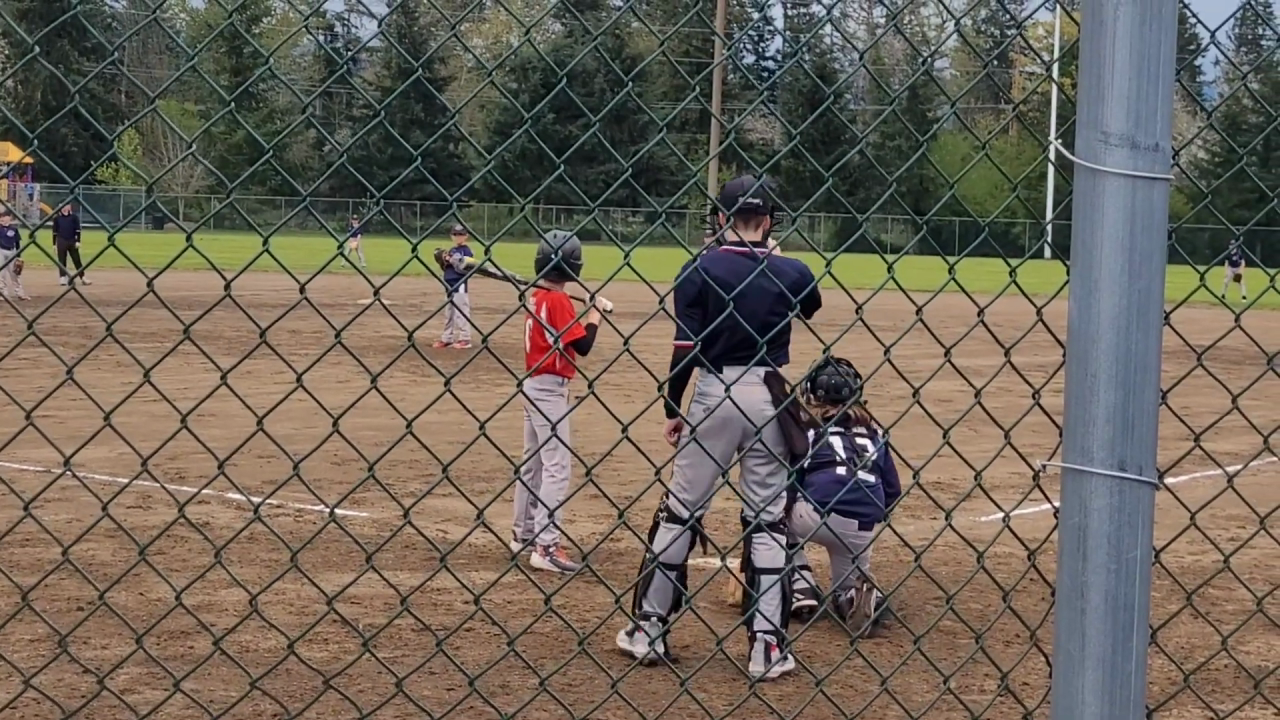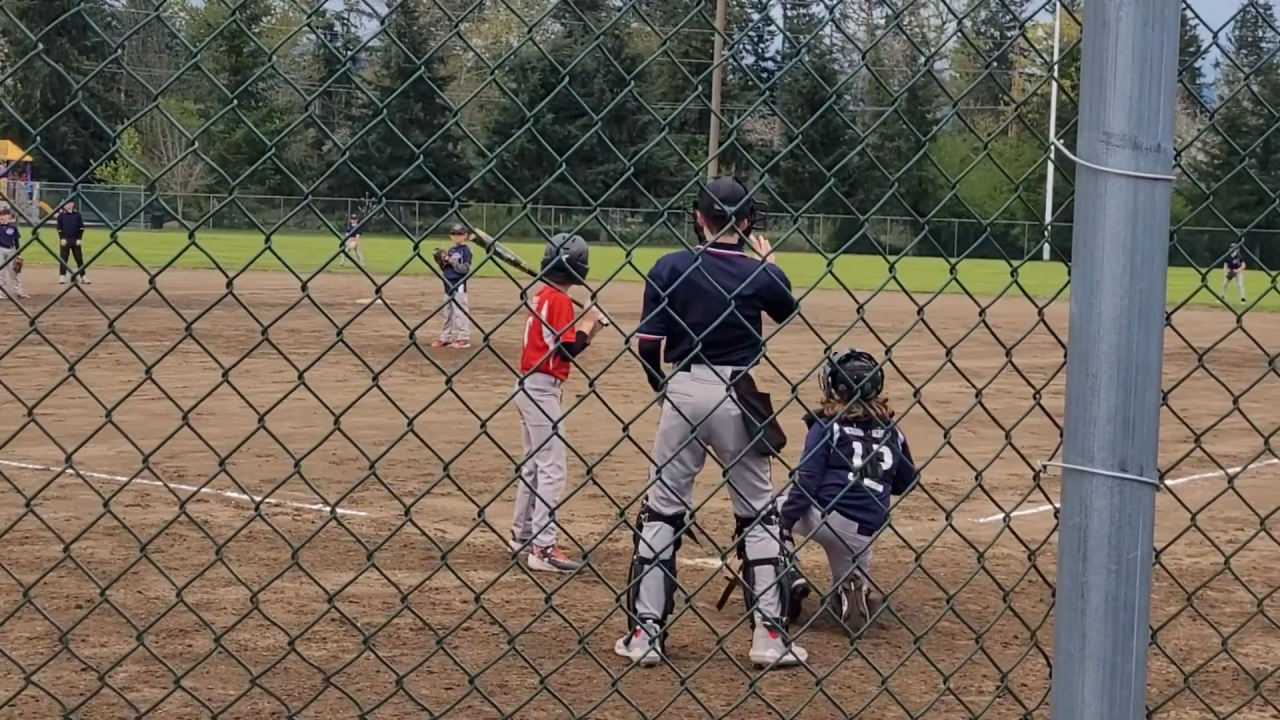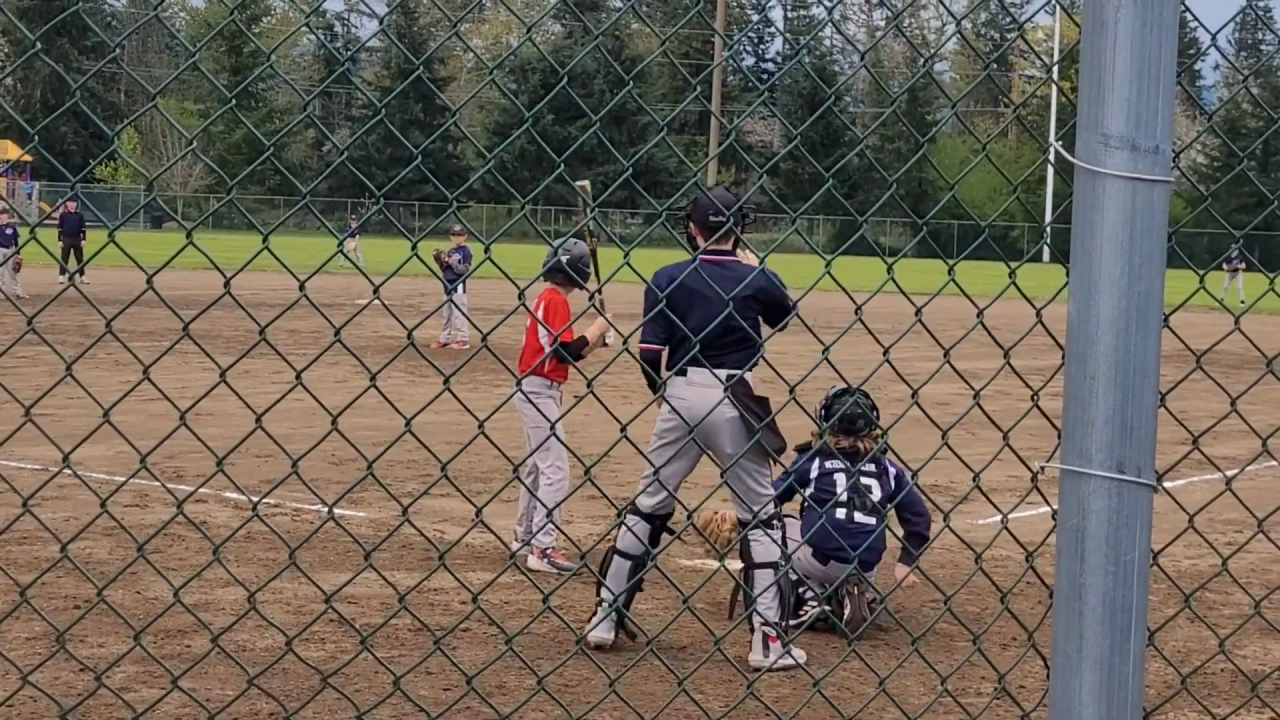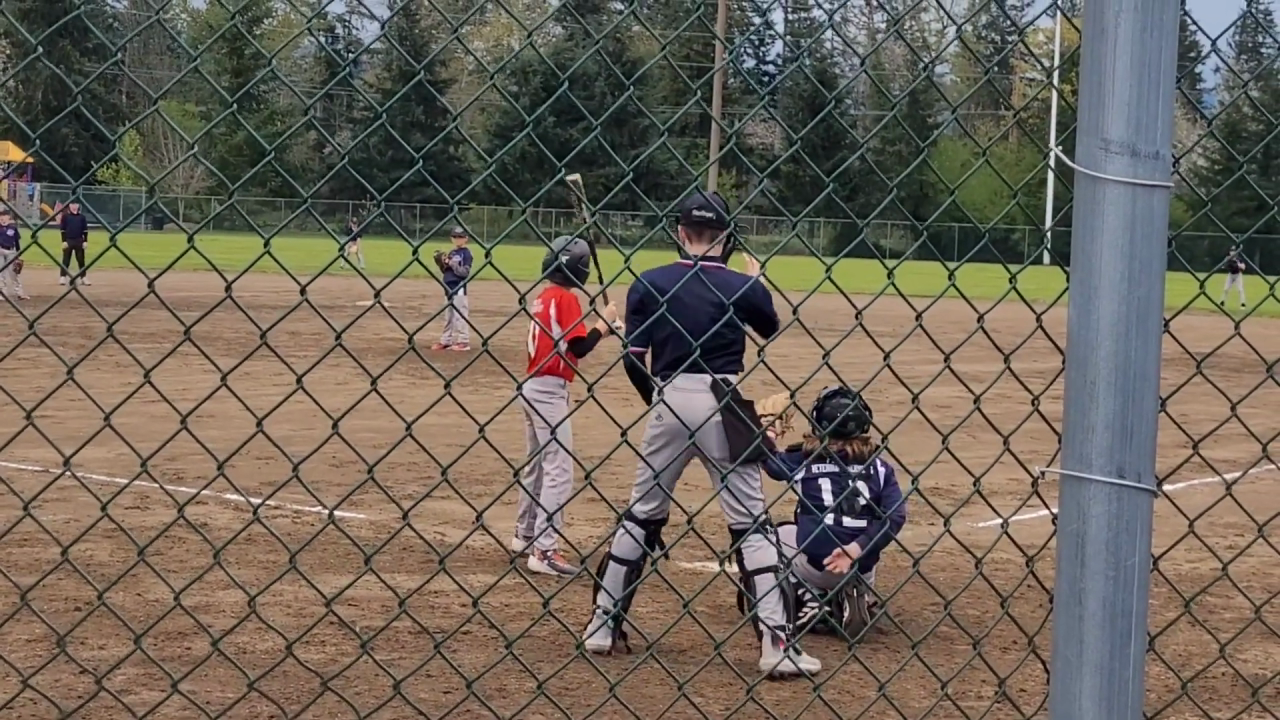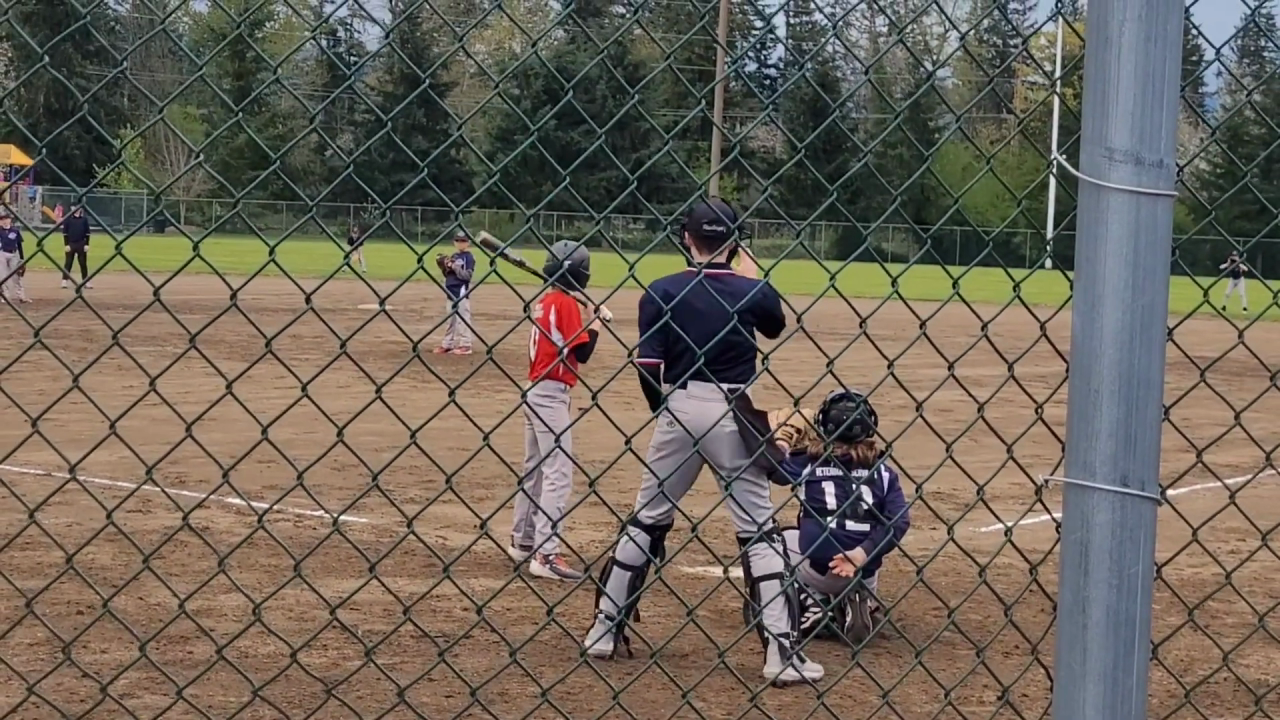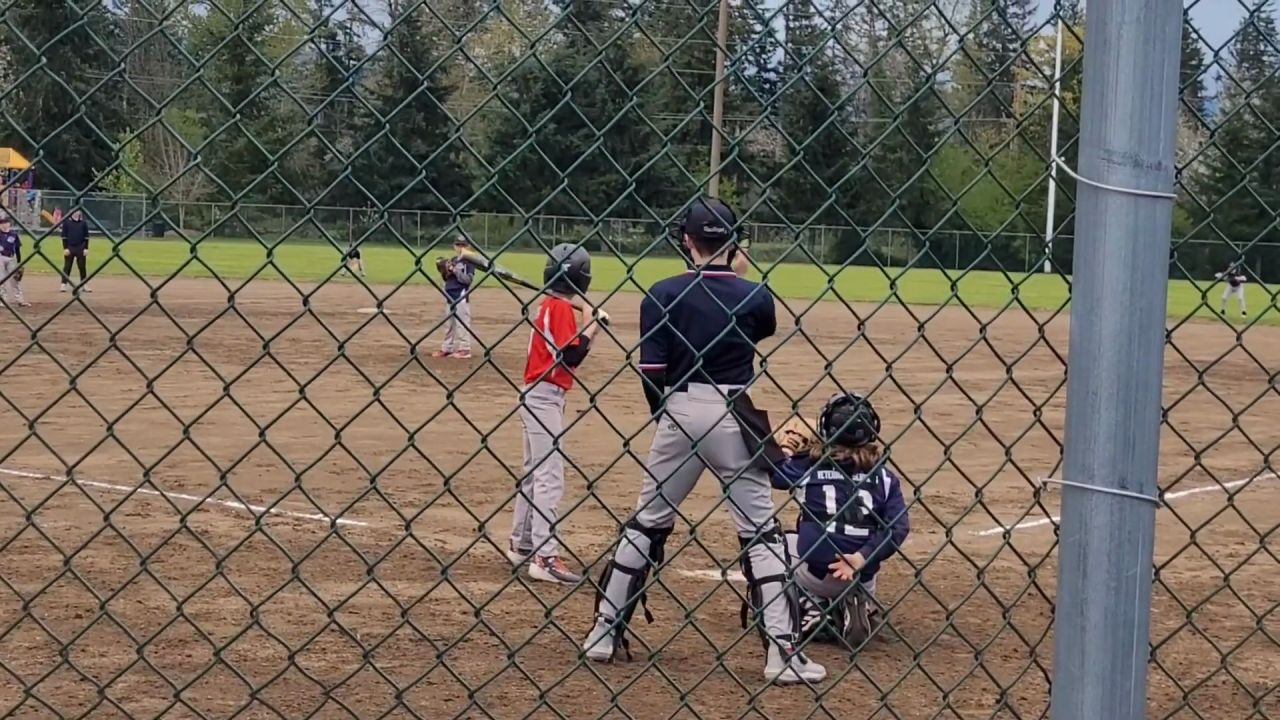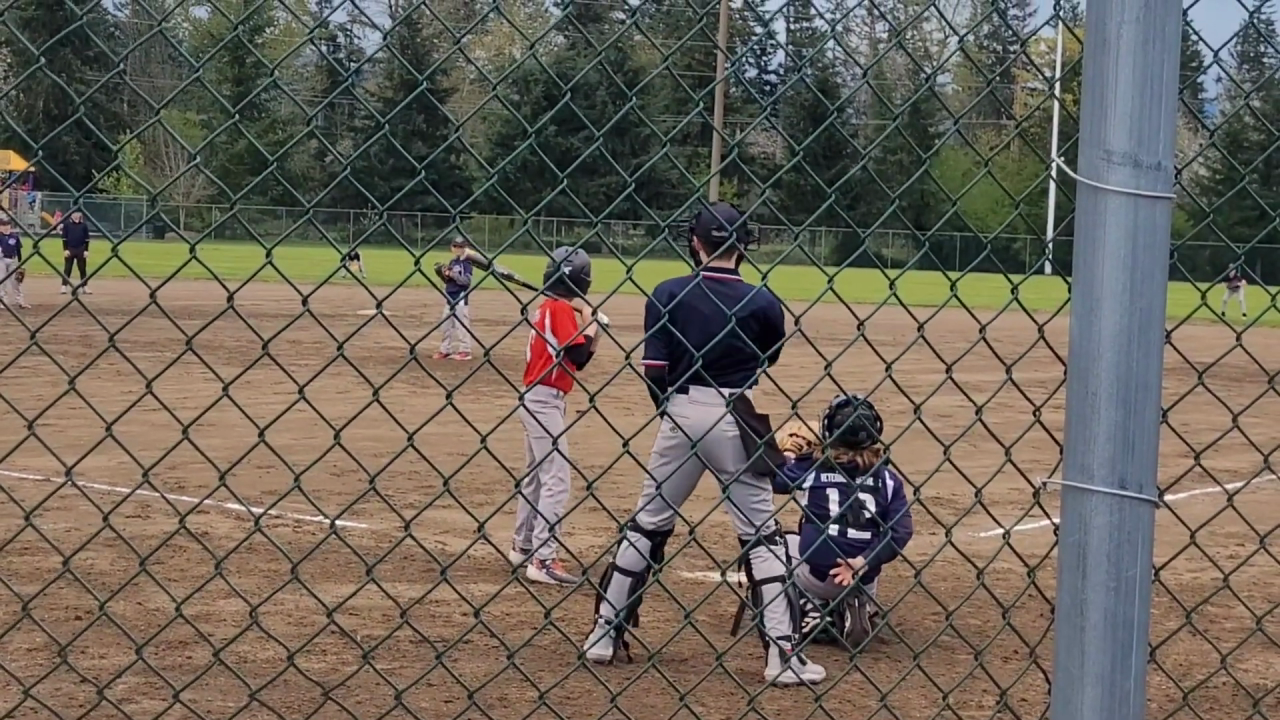
dt=0.4s
person 1, frame 1
left shoulder: (698, 270)
right shoulder: (792, 272)
left elbow: (685, 350)
right elbow: (810, 307)
left wrist: (672, 410)
left hip: (713, 395)
right hip: (767, 399)
left knee: (679, 512)
right knee: (767, 521)
left ankle: (649, 629)
right ankle: (767, 646)
person 1, frame 2
left shoulder: (669, 267)
right shoulder: (762, 275)
left elbow: (648, 344)
right elbow: (787, 312)
left wrist: (662, 386)
left hip: (683, 392)
right hip: (736, 398)
left knee: (662, 511)
right knee: (758, 515)
left ankle: (646, 632)
right ankle: (770, 634)
person 1, frame 3
left shoulder: (667, 278)
right shoulder: (759, 280)
left elbow: (648, 353)
right elbow: (782, 318)
left wrist: (660, 393)
left hip: (682, 395)
right hip: (736, 401)
left knee: (647, 508)
right knee: (759, 517)
left ankle: (606, 618)
right ankle: (767, 637)
person 1, frame 4
left shoulder: (648, 283)
right shoulder: (743, 286)
left elbow: (632, 358)
right elbow: (771, 330)
left hip: (669, 403)
right hip: (722, 405)
left knee: (641, 515)
right knee: (752, 524)
left ankle: (603, 625)
right ankle: (778, 641)
person 1, frame 5
left shoulder: (660, 291)
right shoulder: (753, 291)
left elbow: (648, 369)
right elbow: (776, 327)
left wrist: (665, 414)
left hip: (679, 410)
right hip: (732, 415)
left knee: (645, 522)
right knee: (760, 531)
left ankle: (605, 629)
right ankle: (782, 650)
person 1, frame 6
left shoulder: (662, 294)
right shoulder: (754, 295)
left elbow: (650, 373)
left wrist: (665, 418)
left hip: (679, 412)
right hip: (732, 418)
left knee: (645, 525)
right knee: (761, 534)
left ankle: (605, 633)
right ankle: (782, 652)
person 1, frame 7
left shoulder: (667, 294)
right shoulder: (762, 301)
left elbow: (655, 371)
right elbow: (769, 358)
left wrist: (671, 414)
left hip: (681, 414)
right hip: (735, 421)
left knee: (646, 526)
right knee: (762, 536)
left ankle: (605, 635)
right ankle: (782, 654)
person 2, frame 1
left shoulder: (537, 297)
right shoulder: (558, 300)
right elbow: (582, 346)
left wrist: (590, 314)
right wrist: (595, 314)
left hip: (535, 385)
right hip: (550, 389)
left knee: (532, 464)
right knee: (556, 469)
left ankle: (523, 535)
right ankle: (546, 547)
person 2, frame 2
left shoulder: (542, 296)
right shoulder: (559, 300)
right elbow: (567, 352)
left wrist: (590, 329)
right wrist: (588, 323)
left hip: (530, 386)
right hip: (542, 389)
left knee: (533, 466)
right knee: (552, 469)
left ankle: (523, 535)
right ankle: (543, 549)
person 2, frame 3
left shoulder: (545, 298)
right shoulder: (556, 301)
right elbow: (564, 354)
left wrist: (594, 342)
right wrist: (597, 330)
left hip: (534, 389)
right hip: (540, 391)
left knee: (536, 467)
right knee: (555, 471)
left ankle: (525, 537)
right ankle: (542, 549)
person 2, frame 4
left shoulder: (542, 298)
right shoulder: (566, 299)
right elbow: (580, 347)
left wrist: (601, 330)
right wrist: (604, 321)
left hip: (535, 387)
right hip: (550, 390)
left knee: (537, 465)
right knee: (559, 471)
left ankle: (525, 534)
right ankle: (543, 551)
person 2, frame 5
left shoulder: (543, 302)
right shoulder: (566, 303)
right elbow: (581, 353)
left wrist: (593, 321)
right wrist: (597, 320)
left hip: (536, 392)
right hip: (551, 395)
left knee: (534, 471)
right knee: (558, 475)
left ankle: (523, 542)
right ankle: (546, 555)
person 2, frame 6
left shoulder: (548, 305)
right shoulder: (560, 307)
left elbow: (567, 356)
right elbow: (571, 357)
left wrist: (590, 326)
right wrist: (590, 325)
left hip: (537, 396)
right hip: (545, 397)
left knee: (533, 474)
right knee: (550, 478)
left ankle: (522, 546)
right ankle: (544, 558)
person 2, frame 7
left shoulder: (548, 308)
right shoulder: (561, 309)
left elbow: (577, 362)
right elbow: (576, 356)
left wrist: (595, 329)
right wrist: (590, 324)
left hip: (537, 398)
right hip: (545, 400)
left knee: (536, 476)
right knee: (556, 481)
left ankle: (523, 547)
right ankle: (542, 560)
person 3, frame 1
left shoulder: (807, 431)
right shoulder: (873, 433)
right elbow: (892, 492)
left hip: (818, 516)
right hip: (862, 528)
right knee: (845, 592)
left ankle: (801, 592)
right ankle: (858, 595)
person 3, frame 2
left shoulder: (827, 426)
right shoulder: (891, 431)
left elbow: (807, 481)
right elbow: (907, 482)
left wrist: (784, 523)
left hip: (824, 517)
right hip: (863, 532)
right knee: (849, 586)
right ankle: (853, 593)
person 3, frame 3
left shoulder: (814, 458)
right shoulder: (887, 467)
left elbow: (774, 495)
right elbow: (918, 515)
right wrist: (907, 562)
left hip: (819, 558)
right hip: (864, 568)
left ankle: (810, 598)
right ankle: (852, 598)
person 3, frame 4
left shoulder: (804, 459)
right shoulder: (878, 466)
left elbow: (770, 460)
right elbow: (895, 516)
left wrist: (767, 436)
right wrist: (857, 549)
left hip: (814, 563)
right hip: (860, 569)
left knee: (778, 533)
left ankle: (810, 601)
right ankle: (855, 599)
person 3, frame 5
left shoulder: (808, 462)
right shoulder: (882, 471)
right elbow: (898, 522)
left wrist: (781, 441)
right wrist: (861, 554)
left hip: (816, 568)
right hip: (865, 574)
left knee: (781, 539)
left ankle: (813, 605)
right ankle: (862, 606)
person 3, frame 6
left shoulder: (810, 465)
right shoulder: (883, 475)
left elbow: (774, 472)
right elbow: (898, 528)
right wrist: (860, 559)
left hip: (815, 572)
right hip: (862, 577)
right knee: (862, 591)
left ankle: (812, 610)
right ankle: (858, 607)
person 3, frame 7
left shoulder: (812, 466)
right shoulder: (887, 478)
left elbow: (774, 478)
right elbow: (901, 531)
right wrist: (861, 563)
left hip: (816, 574)
right hip: (863, 578)
right knee: (862, 591)
left ankle: (811, 610)
right ankle: (858, 610)
